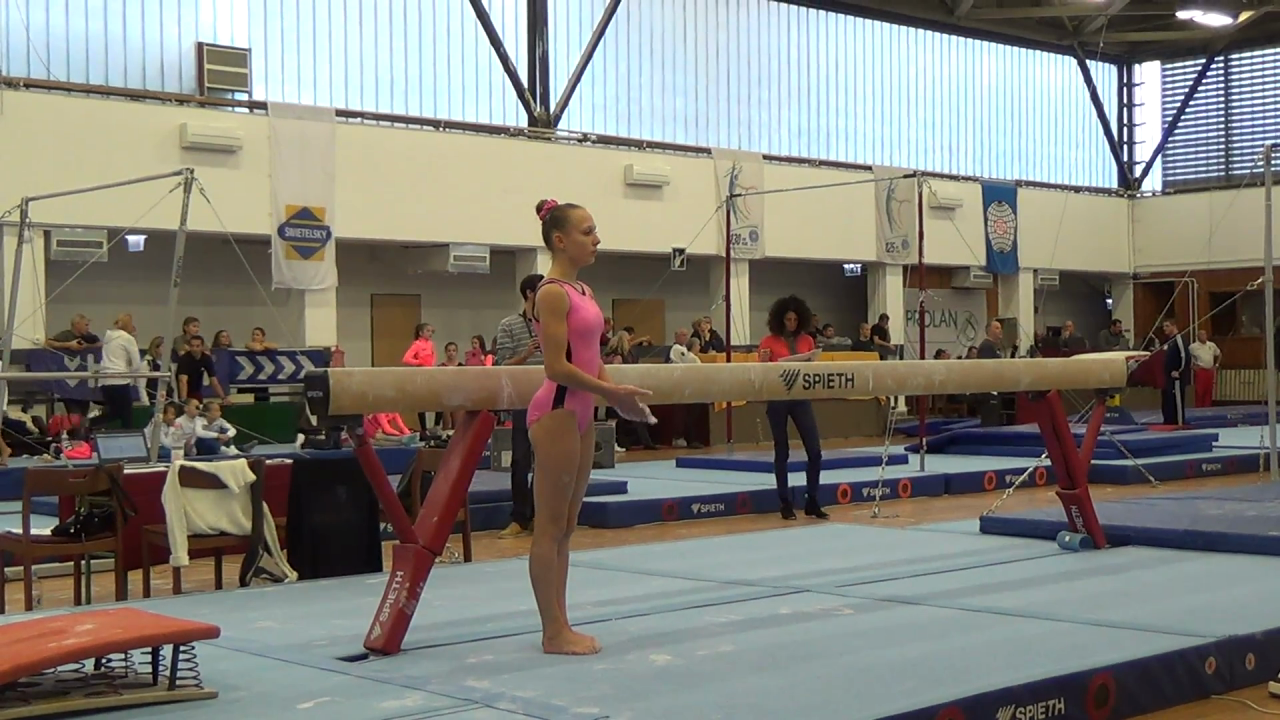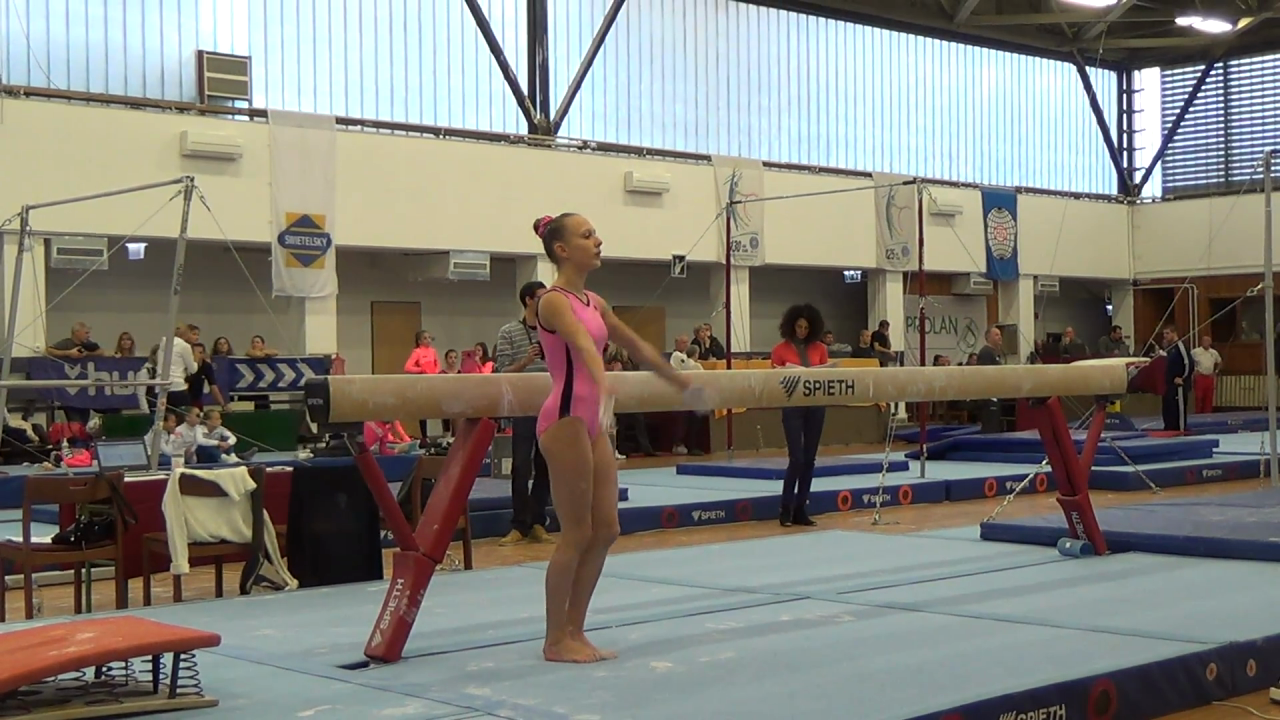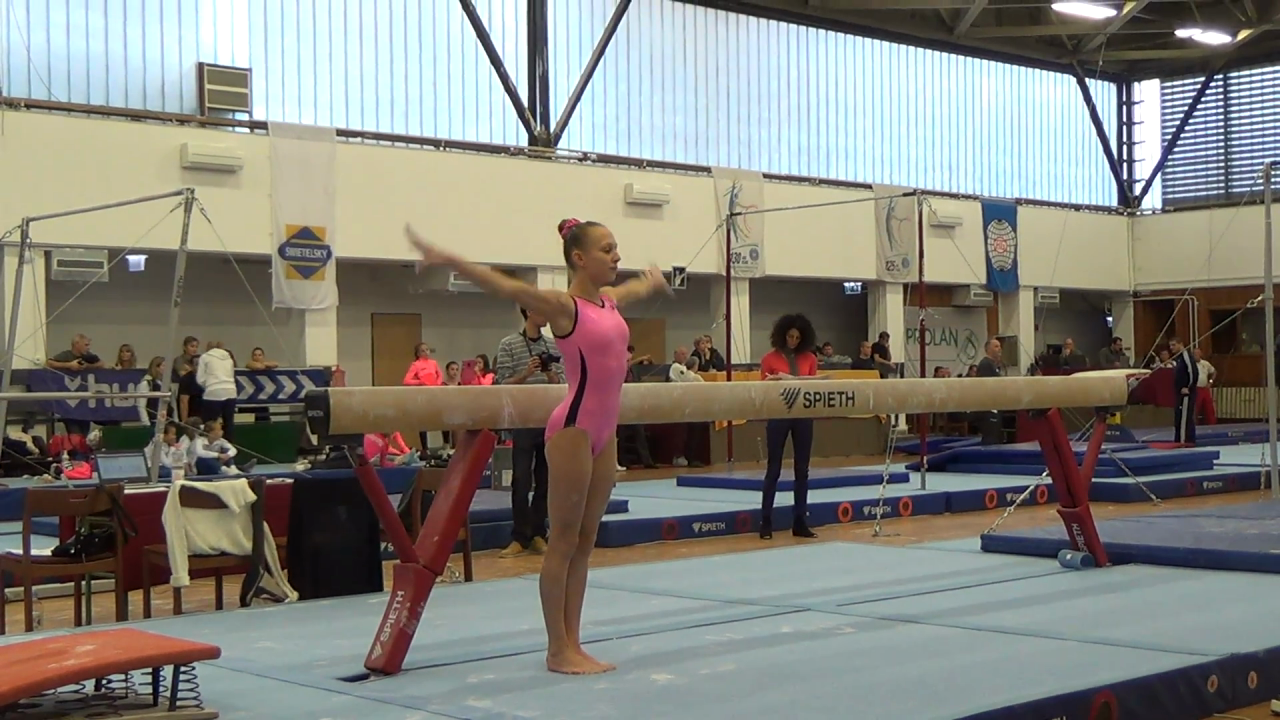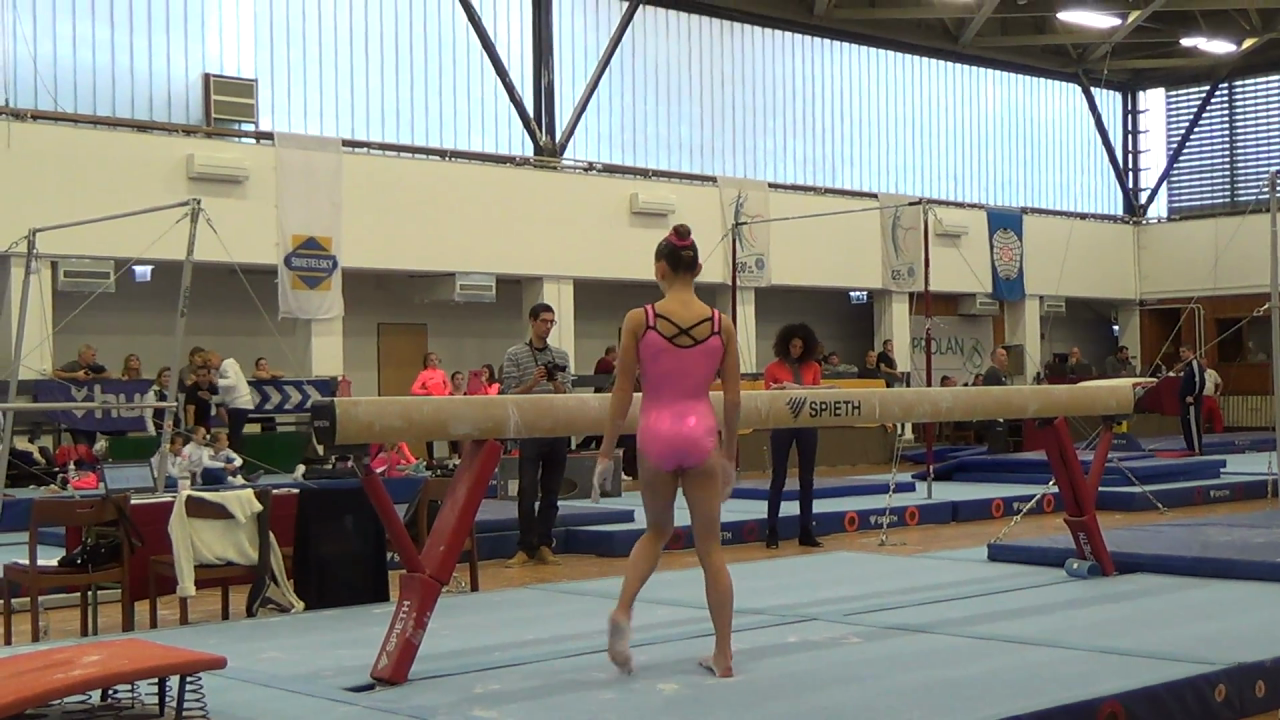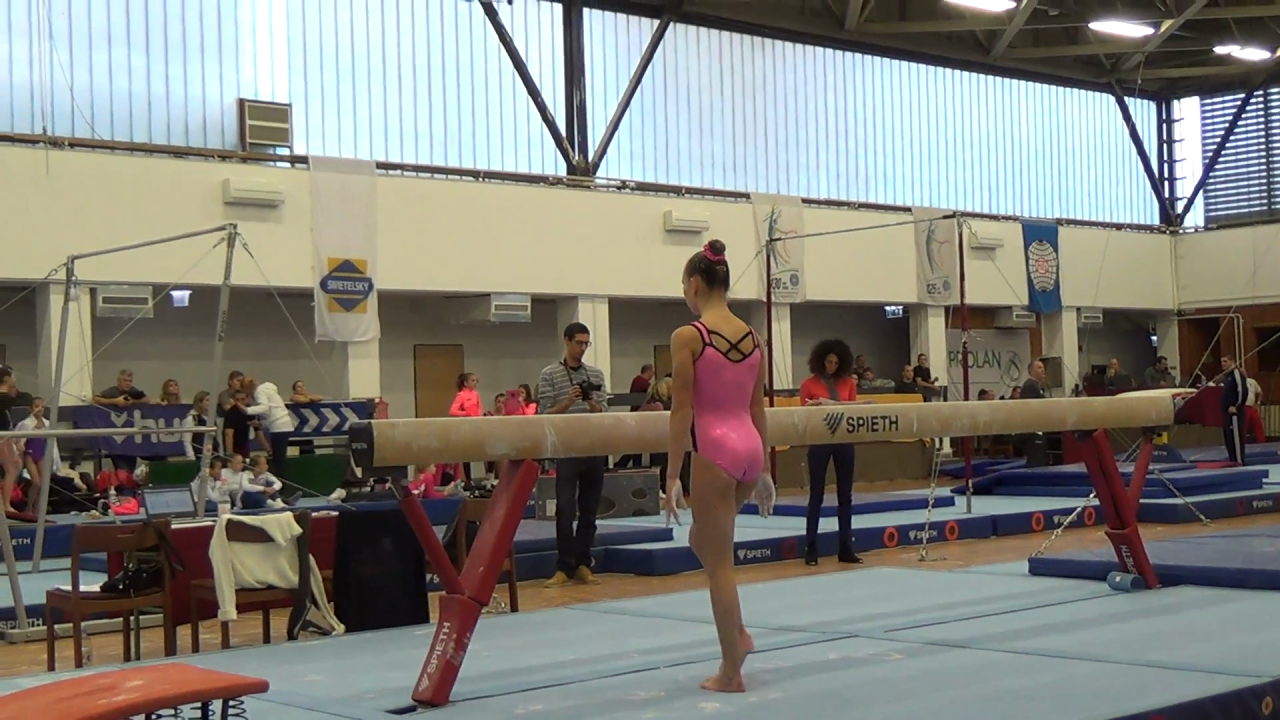
dt=1s
person 1, frame 1
left shoulder: (583, 291)
right shoulder: (552, 293)
right elbow: (556, 367)
left wrist: (618, 395)
right wrist: (613, 393)
left hip: (581, 415)
right hip: (556, 414)
left knee: (566, 527)
right knee: (550, 527)
left ankle: (562, 626)
right ankle: (553, 632)
person 1, frame 2
left shoulder: (593, 301)
right shoulder: (554, 301)
left elbow: (636, 345)
right elbow: (584, 350)
left wrist: (679, 380)
right wrist: (603, 390)
left hip: (591, 422)
right hip: (565, 422)
left knee: (605, 532)
right knee: (577, 534)
left ankle: (573, 629)
right ankle: (556, 638)
person 1, frame 3
left shoulder: (606, 298)
right shoulder: (564, 305)
left elbow: (630, 287)
right elbow: (507, 286)
left wrist: (652, 280)
right wrist: (449, 258)
left hip: (604, 433)
right hip: (574, 429)
left knee: (585, 541)
right knee: (563, 541)
left ankle: (572, 643)
right ankle: (559, 648)
person 1, frame 4
left shoulder: (638, 319)
right shoulder: (721, 324)
left elbow: (622, 392)
right elbow: (733, 397)
left wrist: (606, 452)
right wrist: (729, 454)
left hip: (656, 435)
right hip: (701, 435)
left knee: (655, 532)
right knee: (710, 548)
left ankle: (623, 611)
right ankle: (722, 654)
person 1, frame 5
left shoulder: (687, 336)
right shoulder: (752, 336)
left elbow: (682, 411)
right elbow: (758, 407)
left wrist: (672, 476)
right wrist: (763, 467)
left hip: (715, 451)
right hip: (749, 447)
left knee: (719, 562)
right knee: (704, 542)
left ankle: (730, 673)
right ankle: (738, 634)
person 2, frame 1
right shoulder: (509, 326)
right elbow: (502, 366)
right wrist: (525, 355)
right knee: (520, 461)
left ankle: (538, 514)
right ankle: (520, 518)
person 2, frame 2
right shoulder: (508, 333)
right elbow: (501, 373)
right wrist: (525, 362)
left knee: (545, 469)
right knee: (521, 469)
left ankle: (537, 523)
right ankle: (520, 525)
person 2, frame 3
left shoulder: (555, 346)
right shoulder: (508, 345)
left elbow: (561, 387)
right elbow: (502, 385)
left wrist: (551, 376)
right wrist: (526, 374)
left knee: (545, 482)
right knee: (521, 482)
left ankle: (538, 535)
right ankle: (520, 537)
person 2, frame 4
left shoulder: (561, 356)
right shoulder: (515, 355)
left elbow: (568, 395)
right elbow: (509, 394)
left wrist: (557, 384)
right wrist: (532, 383)
left knee: (551, 492)
right knee: (527, 492)
left ankle: (544, 545)
right ankle: (526, 547)
person 2, frame 5
left shoulder: (596, 374)
right shoulder: (549, 374)
left elbow: (604, 414)
right elbow: (545, 414)
left wrist: (592, 403)
right wrist: (567, 402)
left knee: (589, 511)
right knee: (565, 511)
left ankle: (583, 564)
right ankle: (565, 567)
person 3, frame 1
left shoulder: (807, 340)
right shoulder: (769, 341)
right wrist: (763, 359)
left hip: (801, 398)
right hip: (778, 399)
left knee: (814, 450)
right knee: (782, 452)
left ankle: (812, 502)
right ankle: (785, 504)
person 3, frame 2
left shoulder: (819, 348)
right shoulder: (780, 350)
left hip: (815, 405)
right hip: (793, 405)
left knee: (809, 459)
right knee: (796, 458)
left ankle: (800, 510)
right ankle: (785, 508)
person 3, frame 3
left shoulder: (809, 358)
right shoulder: (770, 359)
right wrist: (773, 381)
left hip: (803, 416)
right hip: (778, 416)
left knee: (802, 469)
right knee: (773, 469)
left ankle: (800, 522)
right ankle: (766, 522)
person 3, frame 4
left shoulder: (813, 367)
right shoulder: (773, 369)
right wrist: (776, 390)
left hip: (807, 425)
right hip: (782, 425)
left knee: (807, 479)
right knee: (778, 479)
left ankle: (806, 531)
right ankle: (772, 532)
person 3, frame 5
left shoulder: (848, 383)
right shoulder: (809, 384)
right wrist: (813, 406)
left hip: (844, 441)
right hip: (819, 441)
left knee: (845, 495)
right knee: (816, 495)
left ankle: (845, 547)
right ankle: (811, 548)
